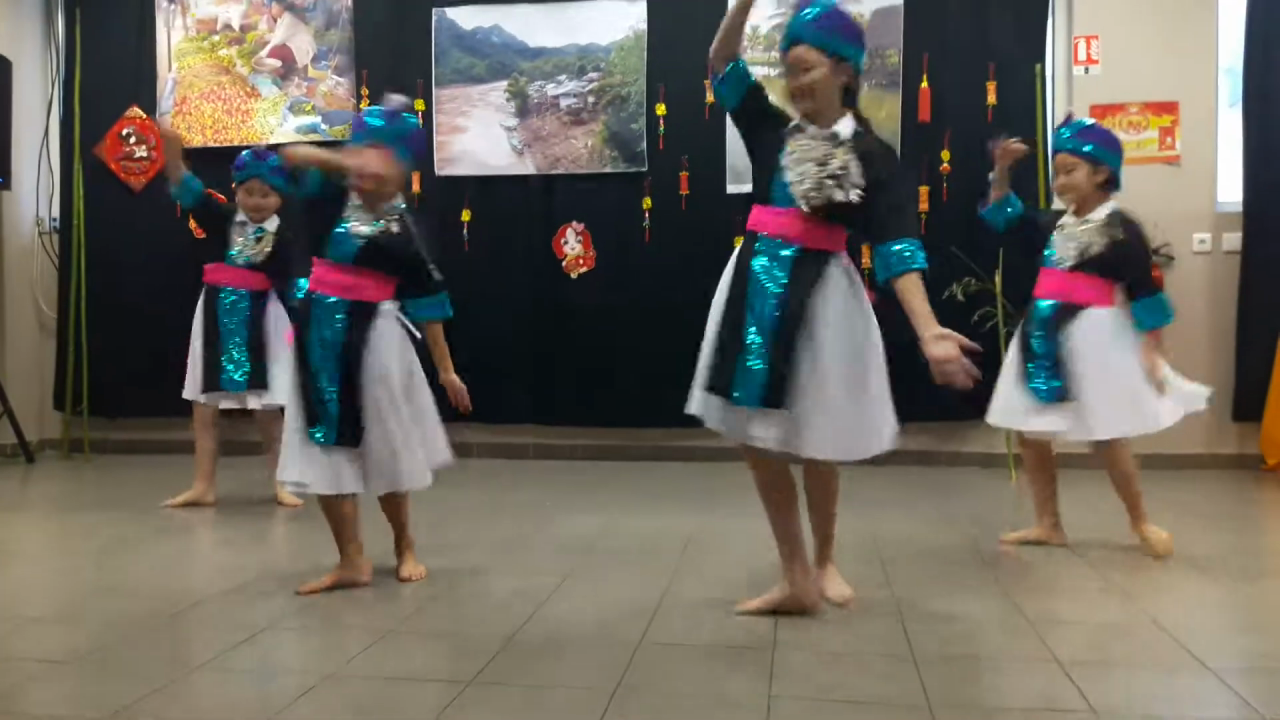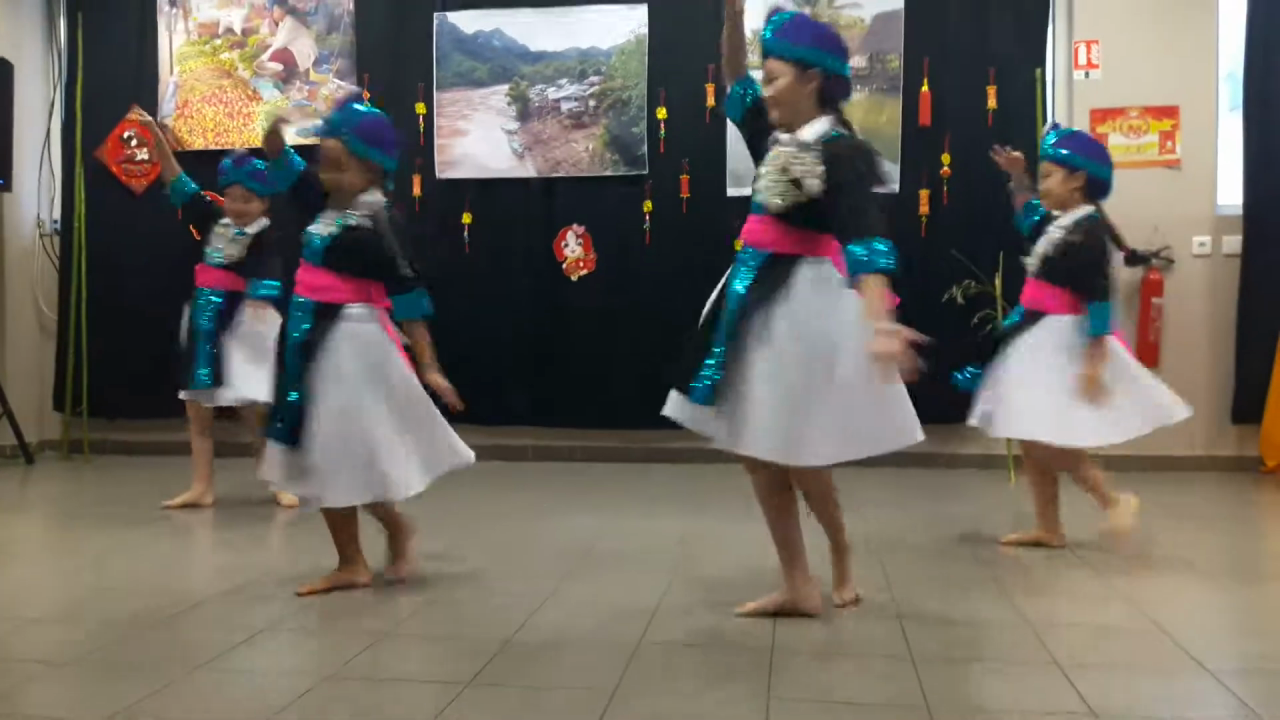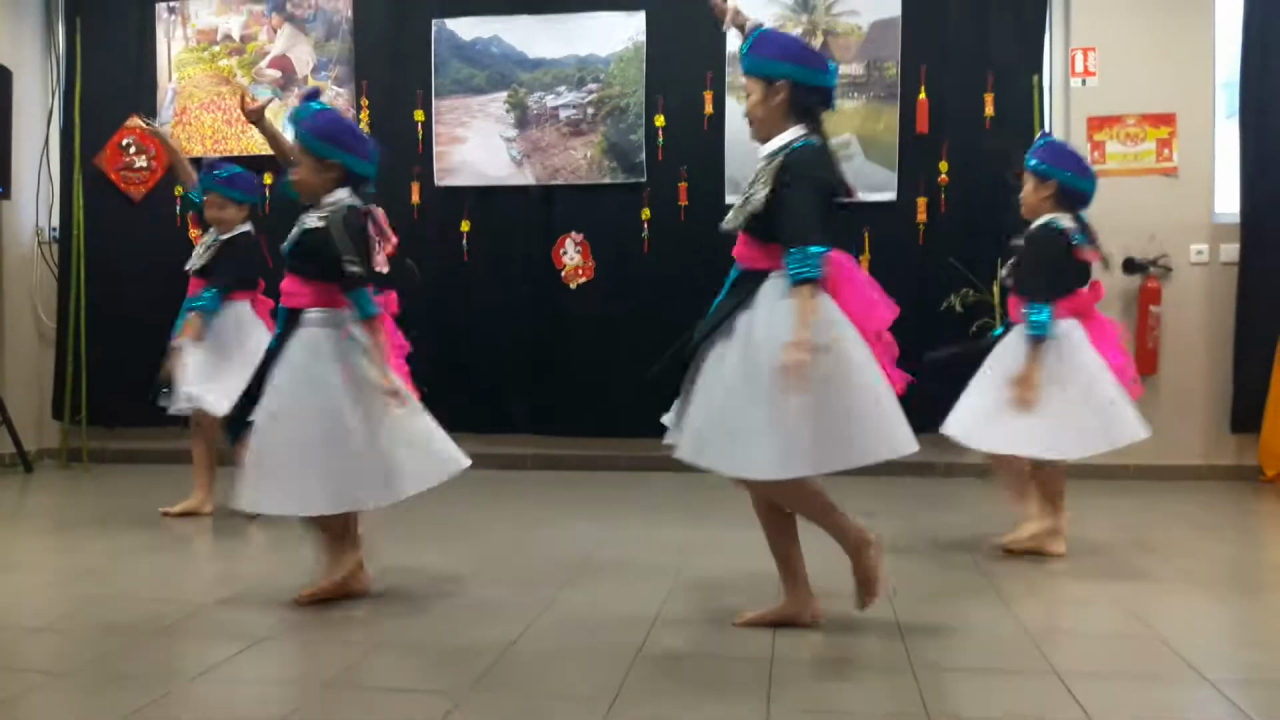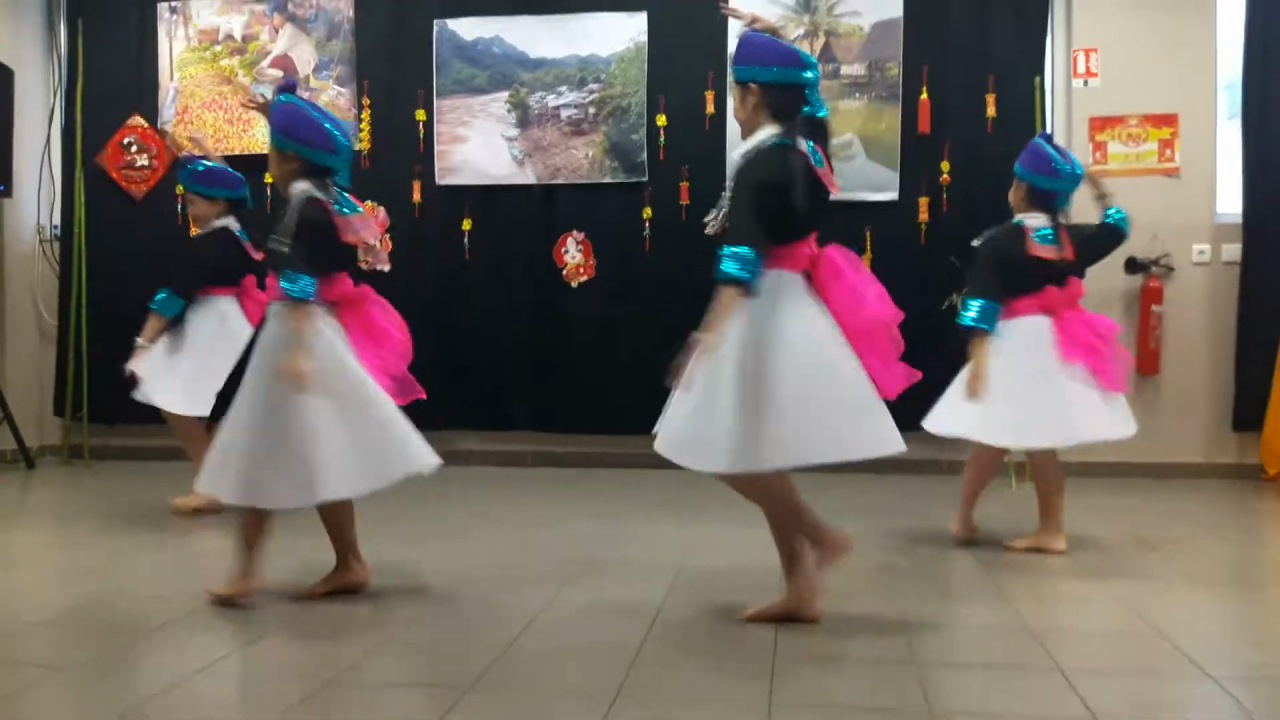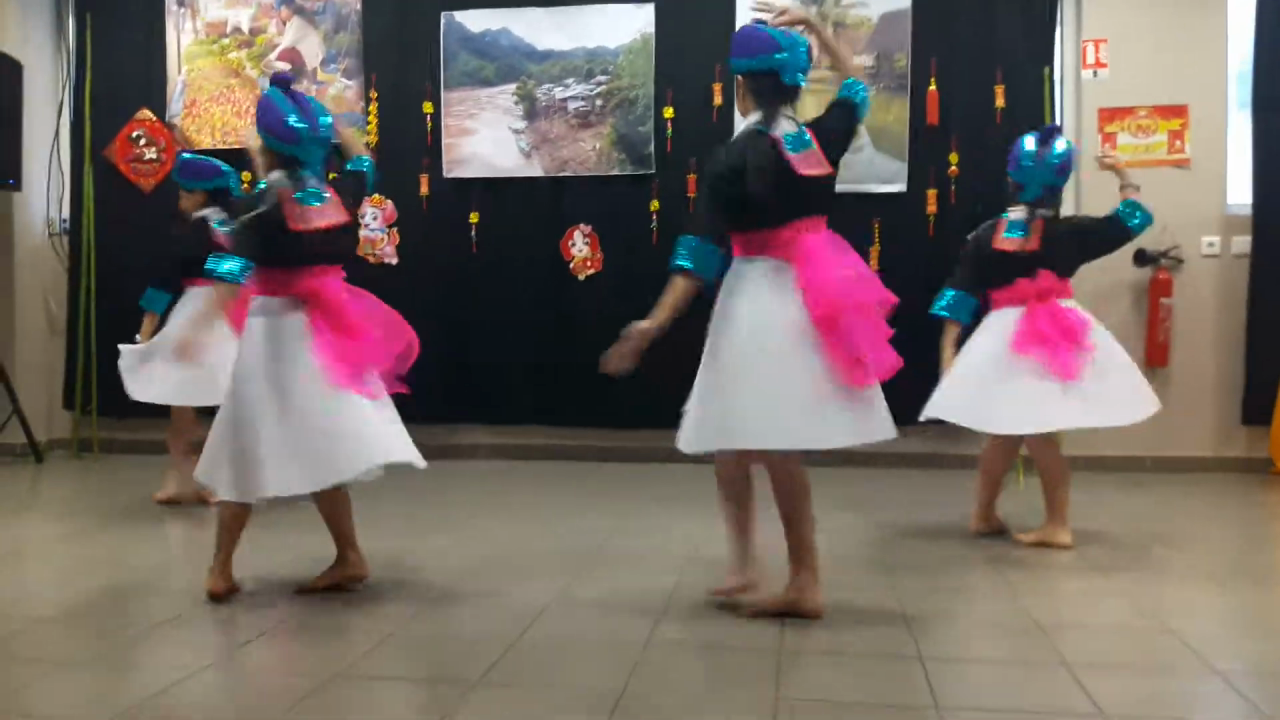
dt=0.1s
person 1, frame 1
left shoulder: (874, 156)
right shoulder: (770, 131)
left elbow: (896, 247)
right elbow: (722, 63)
left wrist: (928, 330)
left hip: (823, 293)
right hip: (758, 284)
left knee: (813, 441)
right knee: (755, 435)
left ankle: (822, 564)
right ankle: (798, 579)
person 1, frame 2
left shoulder: (848, 151)
right shoulder: (776, 139)
left elbow: (866, 243)
right elbow: (738, 78)
left wrist: (881, 323)
left hip: (802, 297)
right hip: (756, 290)
left knee: (790, 451)
right knee: (755, 447)
left ankle: (841, 566)
right ankle: (798, 585)
person 1, frame 3
left shoulder: (803, 163)
right shoulder: (789, 152)
left elbow: (806, 252)
right elbow: (779, 99)
left wrist: (802, 333)
left hip: (780, 311)
right hip: (753, 307)
left knee: (765, 464)
right knee: (749, 459)
left ankle: (856, 540)
right ankle: (797, 597)
person 1, frame 4
left shoulder: (759, 165)
right shoulder: (806, 153)
left elbow: (744, 254)
right elbow: (806, 100)
left wrist: (712, 332)
right wrist: (769, 39)
left hip: (772, 315)
right hip: (797, 305)
left knee: (739, 458)
right knee: (766, 455)
left ankle: (821, 538)
right ankle: (801, 587)
person 1, frame 5
left shoulder: (734, 156)
right shoulder: (822, 138)
left elbow: (701, 246)
right elbow: (858, 86)
left wrist: (656, 322)
left hip: (761, 297)
right hip: (817, 293)
left knee: (767, 445)
right knee: (773, 445)
right ankle: (794, 579)
person 2, frame 1
left shoulder: (404, 229)
right shoulder: (334, 196)
left elbow: (428, 299)
right elbow: (293, 157)
left wrist: (445, 369)
right wrist: (342, 161)
left hip: (372, 335)
right hip: (322, 328)
left knee: (383, 442)
right knee: (325, 442)
left ankle: (404, 544)
right ankle: (351, 560)
person 2, frame 2
left shoulder: (375, 225)
right shoulder: (331, 204)
left elbow: (408, 296)
right elbow: (292, 161)
left wrist: (432, 370)
right wrist: (276, 132)
left hip: (350, 336)
right hip: (311, 332)
left knee: (350, 449)
right knee: (317, 451)
left ankle: (397, 530)
right ankle: (351, 563)
person 2, frame 3
left shoulder: (340, 224)
right shoulder: (330, 207)
left elbow: (360, 294)
right elbow: (298, 166)
left wrist: (379, 365)
right wrist: (262, 124)
left hip: (322, 342)
right hip: (306, 338)
left knee: (313, 456)
right knee: (313, 456)
left ankle: (343, 557)
right ankle: (347, 565)
person 2, frame 4
left shoulder: (300, 214)
right shoulder: (341, 205)
left elbow: (298, 279)
right elbow: (325, 161)
left wrist: (297, 352)
right wrist: (285, 115)
left hip: (294, 332)
right hip: (338, 331)
left knee: (264, 453)
right knee: (321, 458)
left ankle: (247, 571)
right ankle: (349, 564)
person 2, frame 5
left shoulder: (267, 206)
right shoulder: (337, 196)
left elbow: (232, 264)
right elbow: (362, 163)
left wrist: (203, 327)
right wrist: (334, 127)
left hip: (278, 325)
right hip: (326, 327)
left knee: (257, 448)
right knee: (316, 446)
left ankle: (222, 569)
right ankle: (348, 557)
person 3, frame 1
left shoulder: (1122, 228)
right shoulder: (1053, 225)
left elbow: (1144, 291)
right elbow: (1000, 216)
left wrist: (1149, 352)
right wrist: (1001, 171)
left hip: (1095, 336)
right hip: (1047, 332)
left knee: (1104, 437)
right knee: (1030, 434)
left ankle: (1141, 522)
right ankle: (1048, 524)
person 3, frame 2
left shoulder: (1085, 235)
right shoulder: (1057, 225)
left elbow: (1096, 301)
right elbow: (1030, 218)
left wrist: (1096, 361)
right wrist: (1018, 179)
left hip: (1067, 340)
right hip: (1041, 337)
left knee: (1044, 436)
right knee: (1032, 437)
left ankle: (1114, 499)
right ankle: (1047, 524)
person 3, frame 3
left shoulder: (1044, 239)
right shoulder: (1075, 231)
left elbow: (1039, 305)
left wrist: (1030, 366)
left hip: (1047, 348)
right hip: (1068, 341)
left knee: (998, 438)
right knee: (1044, 450)
left ankle: (1039, 518)
right ankle: (1048, 531)
person 3, frame 4
left shoulder: (997, 239)
right shoulder: (1075, 238)
left elbow: (981, 301)
right elbow: (1116, 227)
left wrist: (978, 359)
right wrist: (1099, 188)
left hip: (1016, 344)
right hip: (1064, 340)
left knee: (990, 438)
right knee: (1041, 443)
left ankle: (963, 519)
right ankle: (1051, 530)
person 3, frame 5
left shoulder: (988, 234)
right shoulder: (1073, 231)
left elbow: (960, 290)
right elbow: (1135, 220)
left wrist: (949, 345)
right wrist: (1123, 176)
left hip: (1007, 334)
right hip: (1057, 332)
left knee: (1005, 431)
right knee: (1042, 436)
left ankle: (984, 514)
right ankle: (1056, 524)
person 4, frame 1
left shoulder: (281, 237)
right shoulder: (220, 217)
left elbow: (288, 282)
right elbow: (187, 192)
right wrist: (173, 156)
left hip: (259, 318)
right hip: (217, 315)
left knee: (267, 404)
right knee: (205, 405)
left ankle: (277, 481)
right ankle: (203, 486)
person 4, frame 2
left shoulder: (267, 238)
right shoulder: (213, 224)
left elbow: (265, 283)
right elbow: (180, 187)
left wrist: (260, 326)
right wrist: (160, 146)
left hip: (241, 319)
right hip: (207, 316)
left knee: (253, 406)
right knee: (198, 405)
right ankle: (201, 487)
person 4, frame 3
left shoulder: (245, 245)
right shoulder: (214, 232)
left elbow: (215, 290)
right elbow: (194, 189)
left wrist: (183, 340)
right wrist: (172, 149)
left hip: (228, 326)
right hip: (201, 327)
left knee: (211, 412)
right knee: (200, 416)
right ankle: (201, 495)
person 4, frame 4
left shoulder: (208, 243)
right shoulder: (235, 235)
left elbow: (176, 290)
right elbow: (212, 196)
left wrist: (145, 341)
left hip: (209, 327)
right hip: (227, 323)
left knee: (177, 408)
right knee: (186, 410)
person 4, frame 5
left shoulder: (189, 234)
right shoulder: (234, 228)
left elbow: (163, 283)
left wrist: (145, 336)
left hip: (196, 316)
right hip: (224, 320)
left knee: (179, 405)
left ankle: (181, 484)
